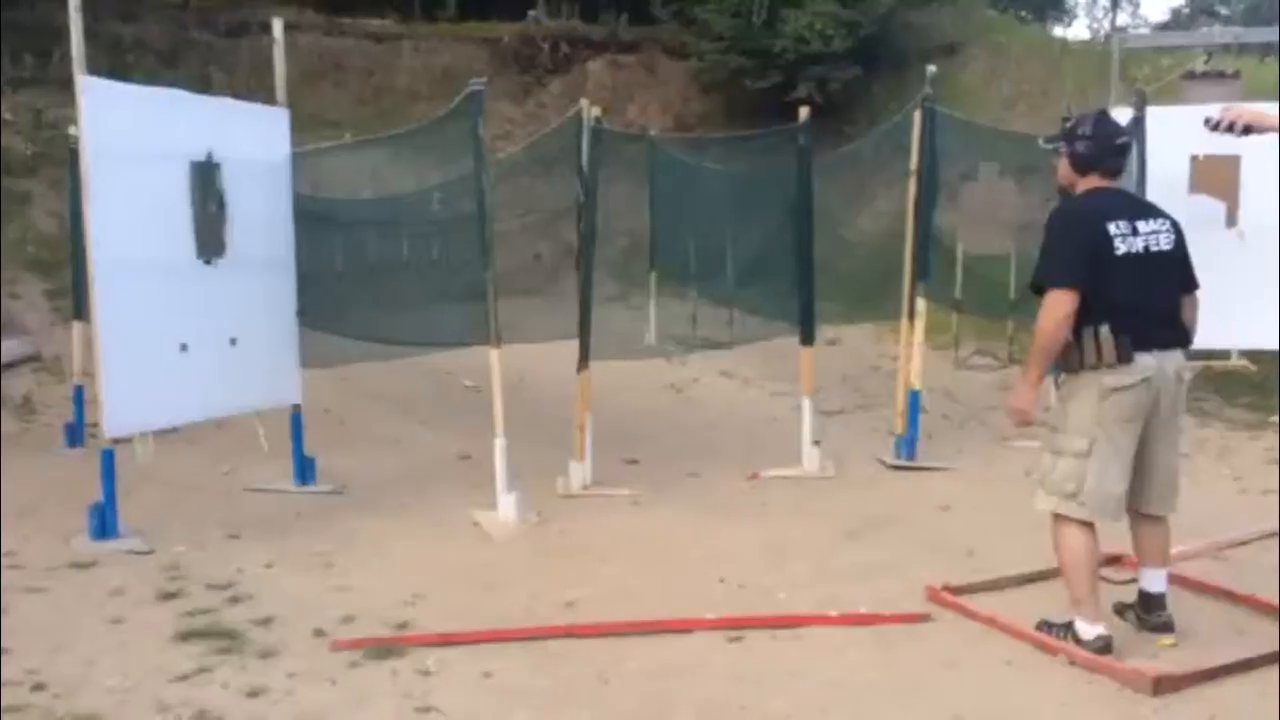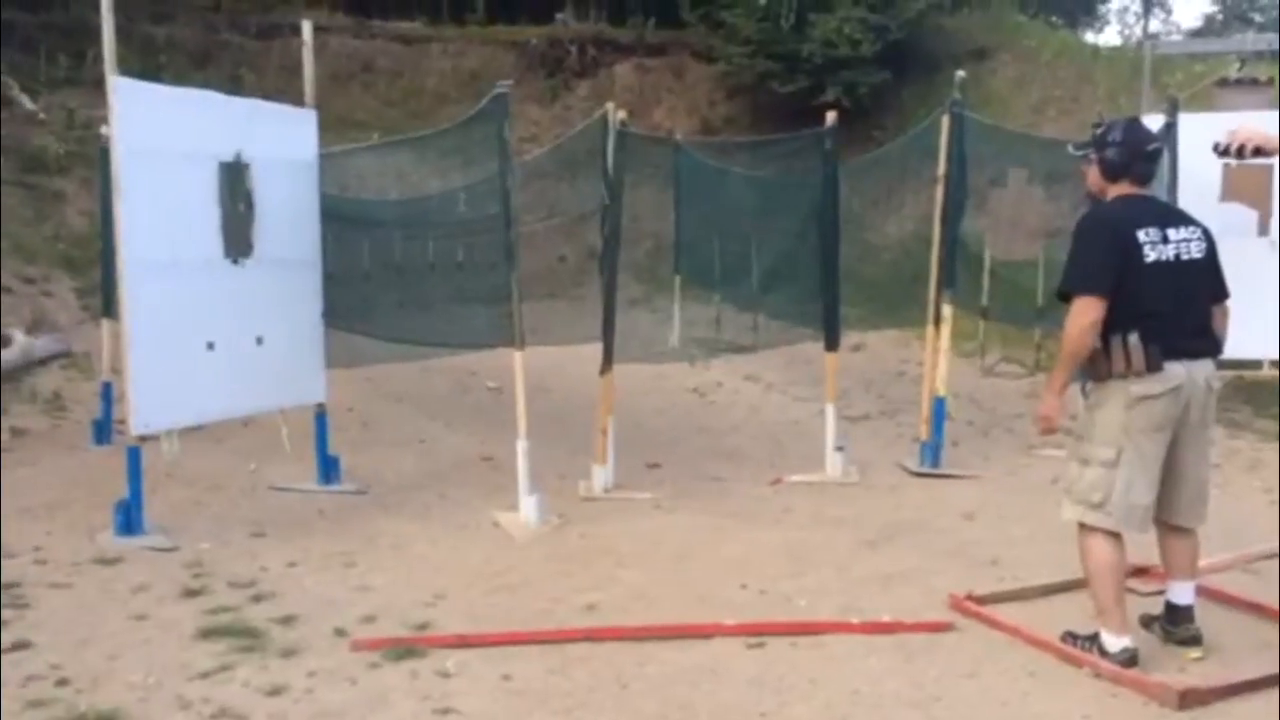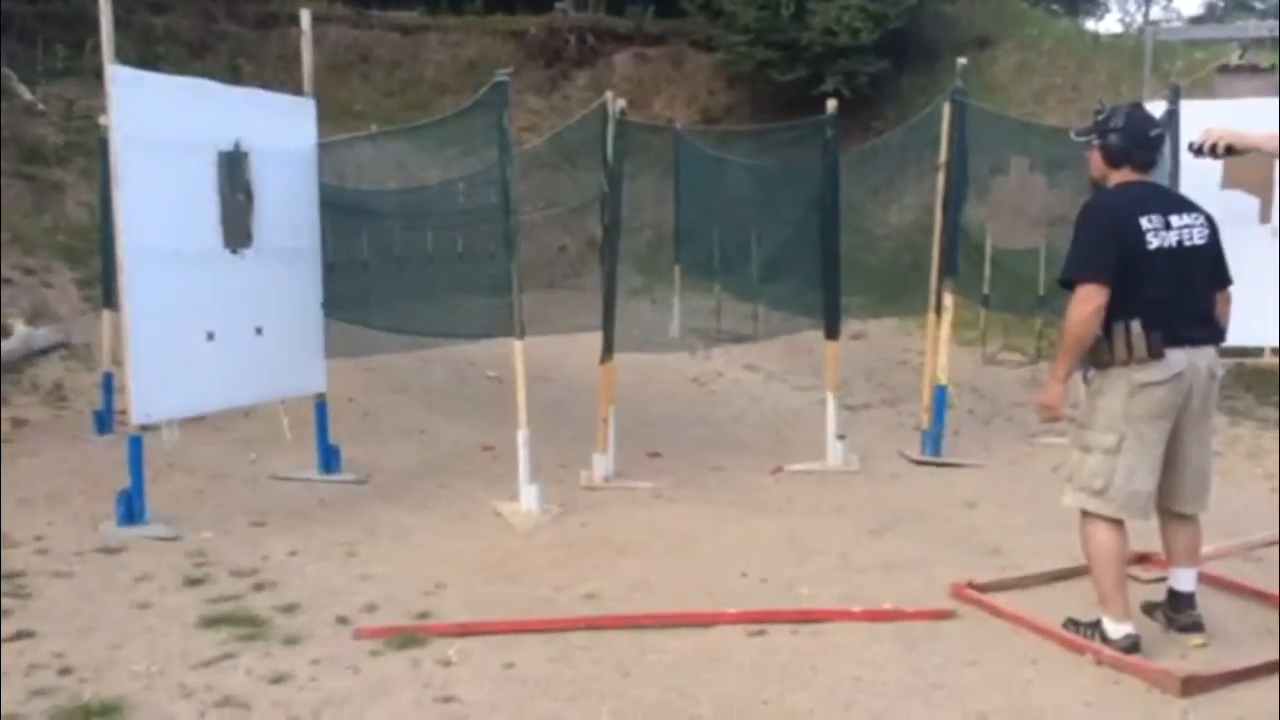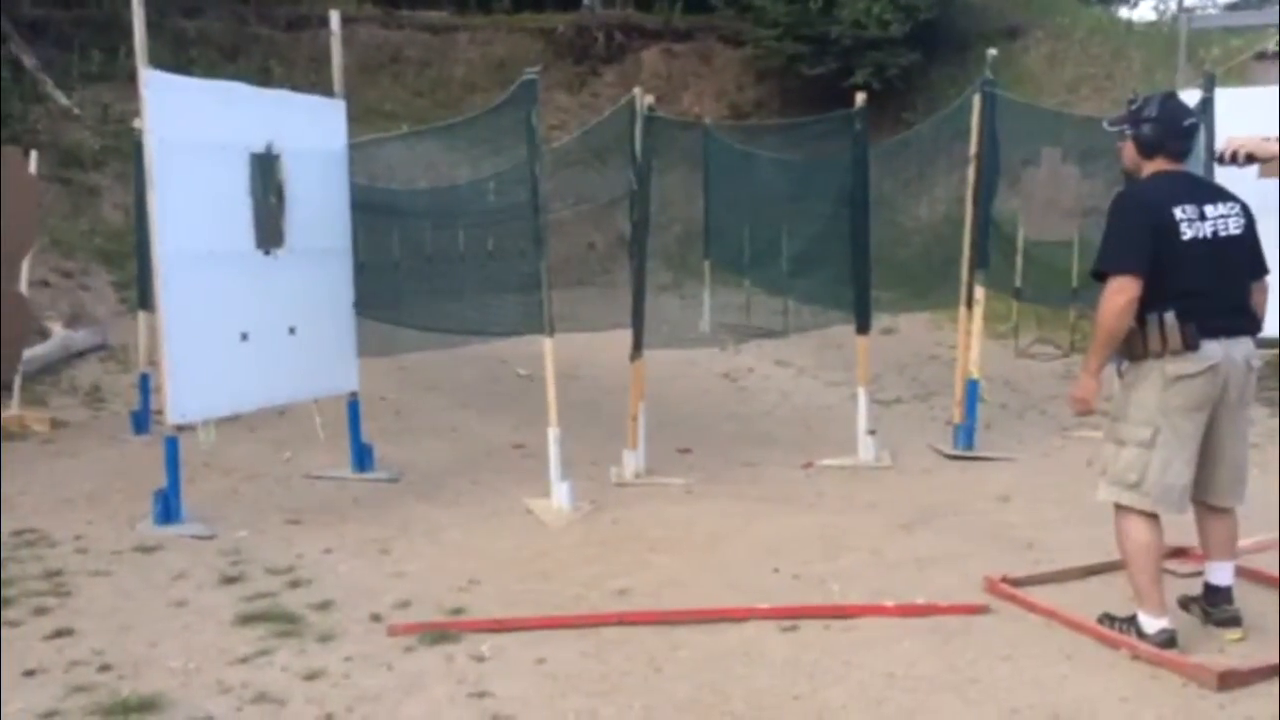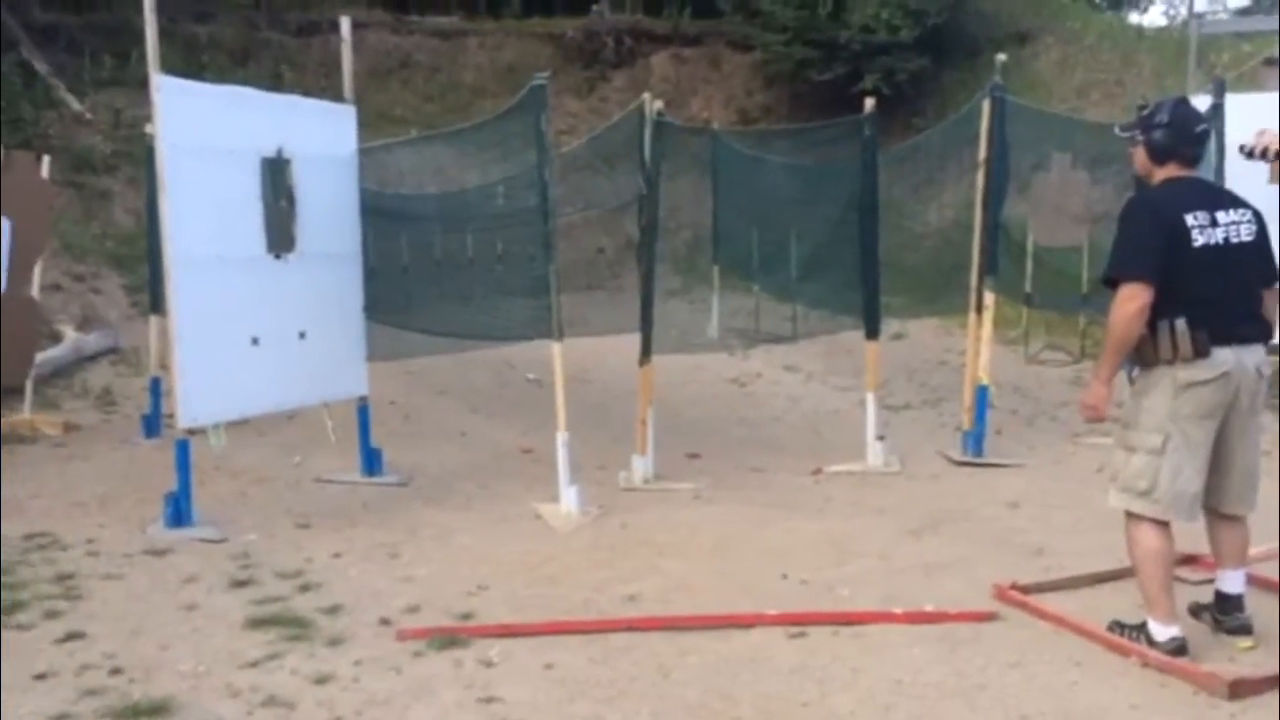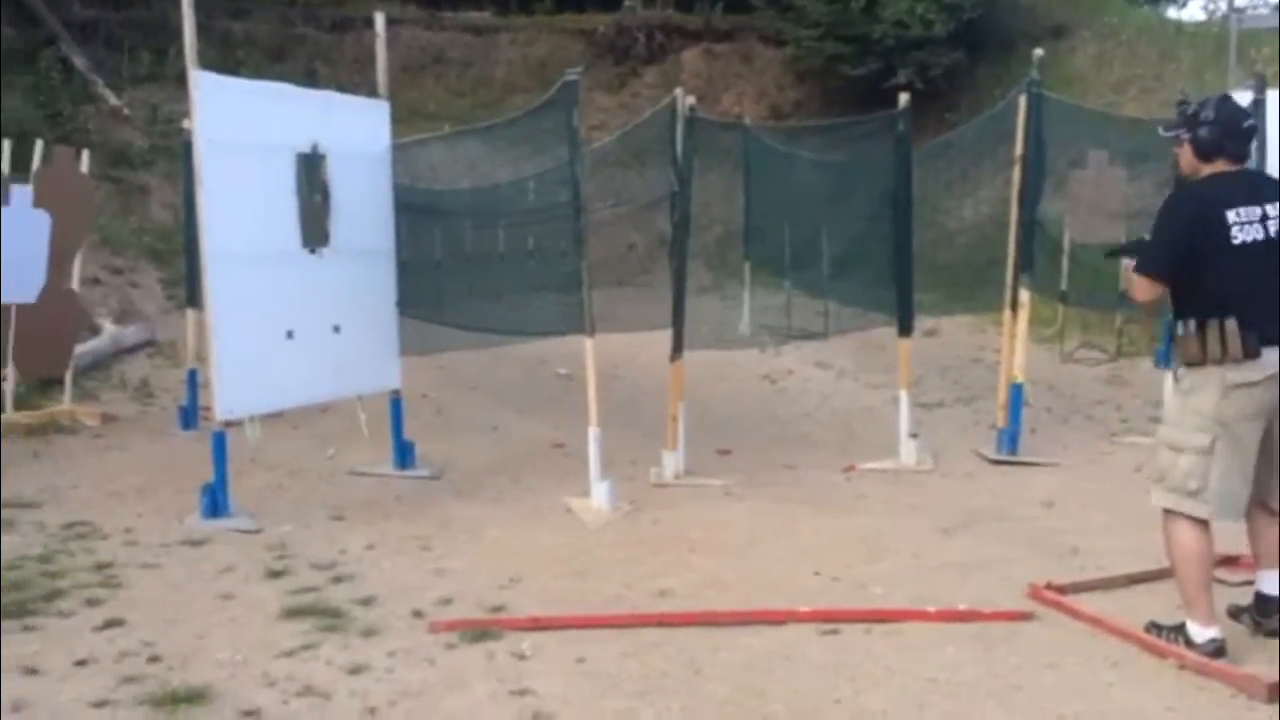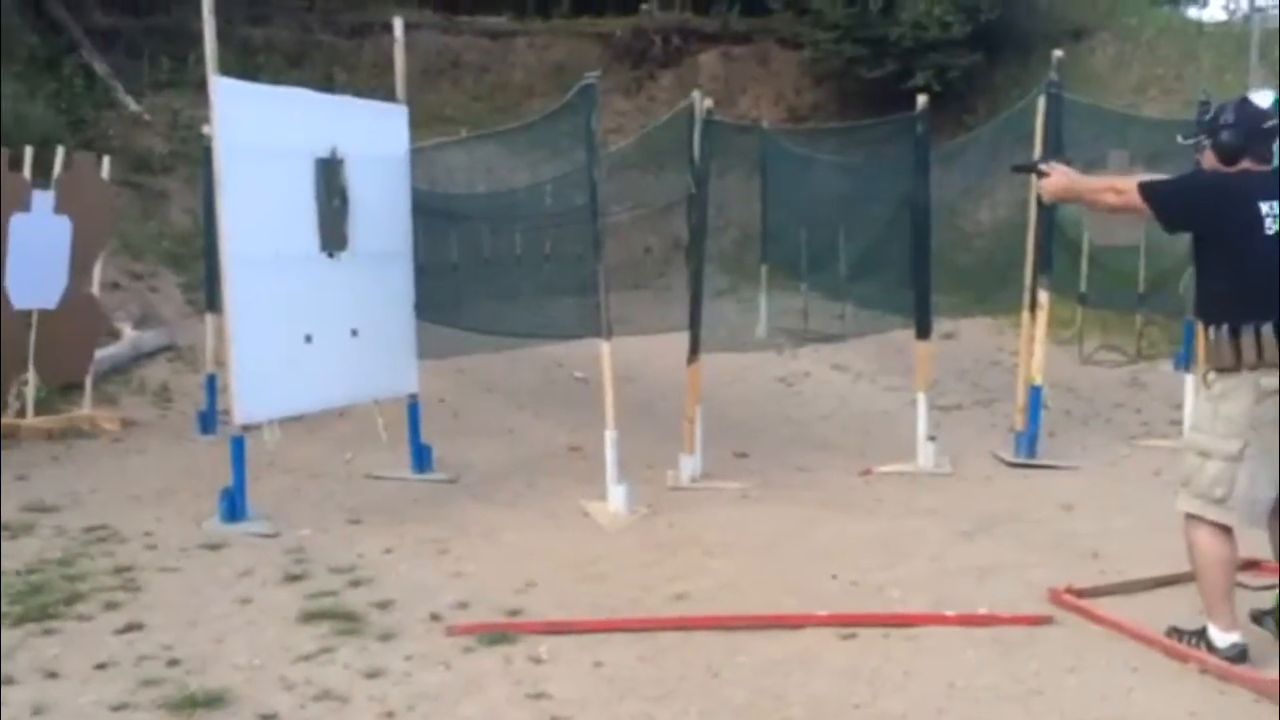
dt=0.7s
person 1, frame 1
left shoulder: (1074, 216)
right shoulder: (1161, 219)
left elbow: (1061, 308)
right elbow: (1188, 304)
left wrist: (1029, 381)
left hip: (1107, 374)
right hip: (1166, 368)
left knee: (1071, 503)
right knee: (1151, 497)
left ankle: (1088, 627)
right ankle: (1153, 604)
person 1, frame 2
left shoulder: (1103, 223)
right shoulder: (1193, 227)
left elbow: (1088, 317)
right elbow: (1218, 314)
left wrist: (1054, 390)
left hip: (1136, 382)
right hip: (1197, 377)
left knee: (1098, 513)
right knee: (1179, 508)
left ankle: (1113, 639)
right ankle: (1180, 617)
person 1, frame 3
left shoulder: (1106, 210)
right shoulder: (1194, 214)
left elbow: (1092, 303)
right elbow: (1221, 301)
left wrist: (1058, 377)
left hip: (1138, 369)
right hip: (1199, 364)
left knee: (1100, 501)
right knee: (1181, 497)
left ankle: (1116, 627)
right ankle: (1183, 603)
person 1, frame 4
left shoulder: (1138, 201)
right shoulder: (1230, 202)
left elbow: (1124, 296)
right elbow: (1257, 290)
left wrist: (1091, 370)
left hip: (1172, 362)
right hip: (1235, 356)
left knee: (1135, 496)
right knee: (1217, 490)
left ankle: (1152, 622)
right ankle: (1219, 598)
person 1, frame 5
left shoulder: (1149, 207)
left elbow: (1135, 301)
left wrist: (1102, 377)
left hip: (1183, 370)
left knee: (1145, 503)
right knee: (1228, 499)
left ankle: (1162, 630)
right ankle: (1230, 607)
person 1, frame 6
left shoulder: (1190, 202)
left elbow: (1146, 290)
left wrist: (1132, 270)
left hip: (1224, 371)
left knee: (1184, 501)
left ankle: (1201, 630)
person 1, frame 7
left shoulder: (1218, 191)
left elbow: (1123, 197)
right elbow: (1152, 188)
left wrist: (1071, 186)
right wrist: (1081, 180)
left knee: (1206, 506)
left ankle: (1222, 635)
